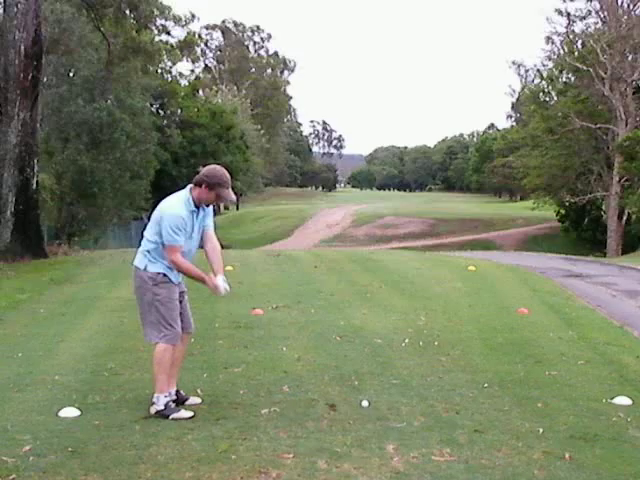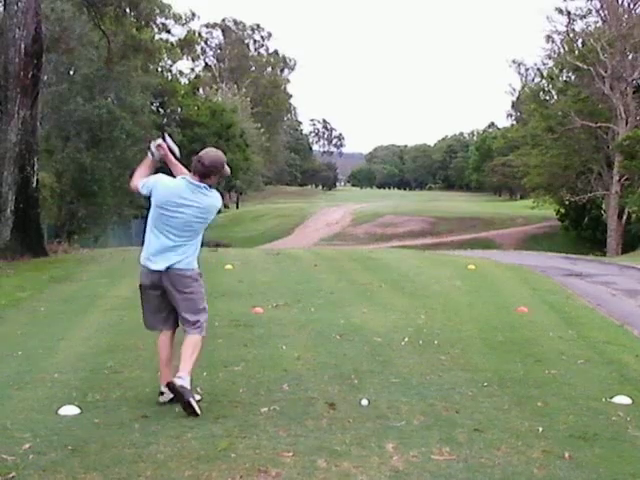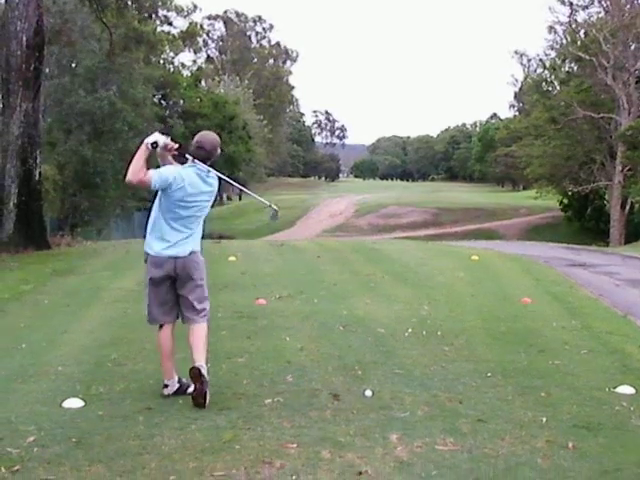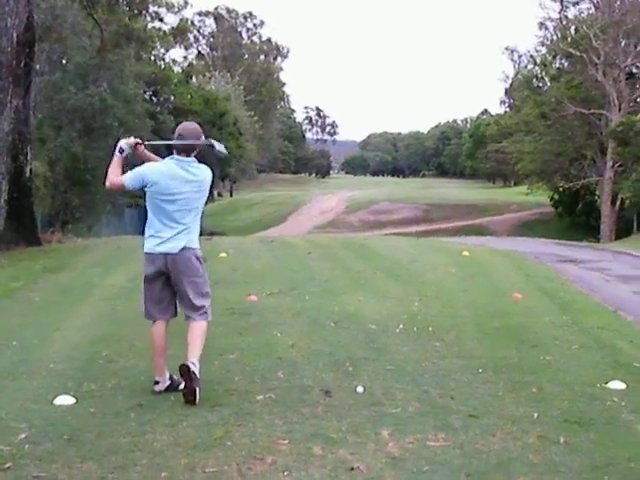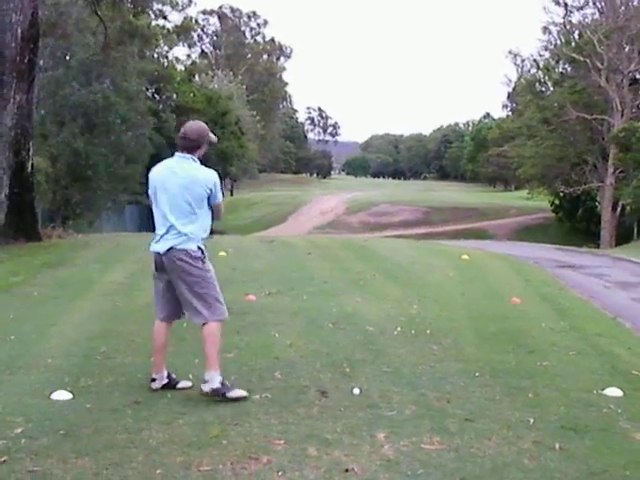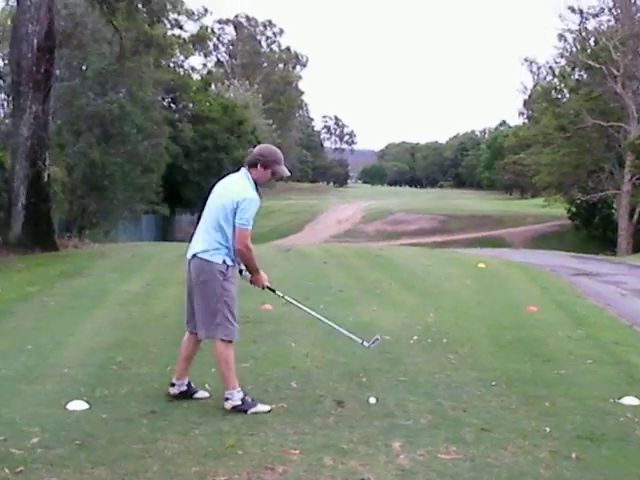
dt=0.4s
person 1, frame 1
left shoulder: (203, 207)
right shoulder: (176, 213)
left elbow: (210, 241)
right elbow: (175, 259)
left wrist: (219, 275)
right wrist: (207, 280)
left hip: (169, 276)
right hip: (154, 275)
left knee: (182, 332)
right knee: (167, 335)
left ankle: (170, 391)
right ankle: (160, 401)
person 1, frame 2
left shoulder: (163, 185)
right shoulder: (213, 201)
left elbow: (135, 183)
left wrist: (155, 156)
right wrist: (171, 160)
left hip: (151, 268)
right hip: (183, 272)
left knee: (165, 328)
right knee: (195, 328)
left ankle: (167, 387)
right ankle: (182, 379)
person 1, frame 3
left shoulder: (175, 176)
right shoulder: (212, 181)
left elbow: (133, 178)
left wrist: (147, 145)
right wrist: (165, 156)
left hip: (159, 257)
right hip: (189, 258)
left knee: (165, 321)
right knee: (198, 317)
left ankle: (171, 382)
right ankle: (200, 367)
person 1, frame 4
left shoulder: (150, 172)
right shoulder: (204, 174)
left elbow: (112, 183)
left wrist: (119, 153)
right wrist: (147, 154)
left hip: (154, 253)
right hip: (186, 253)
left knee: (159, 317)
right knee: (199, 313)
left ankle: (162, 378)
right ankle: (192, 365)
person 1, frame 5
left shoulder: (156, 171)
right shoulder: (208, 176)
right elbow: (218, 213)
left hip: (161, 250)
right hip: (188, 252)
left knee: (164, 315)
right knee: (212, 314)
left ankle: (160, 375)
right ankle: (213, 379)
person 1, frame 6
left shoulder: (228, 181)
right shoulder: (248, 195)
right elbow: (242, 245)
left wrist: (248, 269)
right wrist: (256, 273)
left hip: (199, 257)
right hip: (215, 264)
left knee: (198, 327)
right knee: (223, 331)
left ankle: (179, 383)
right ankle: (234, 396)
